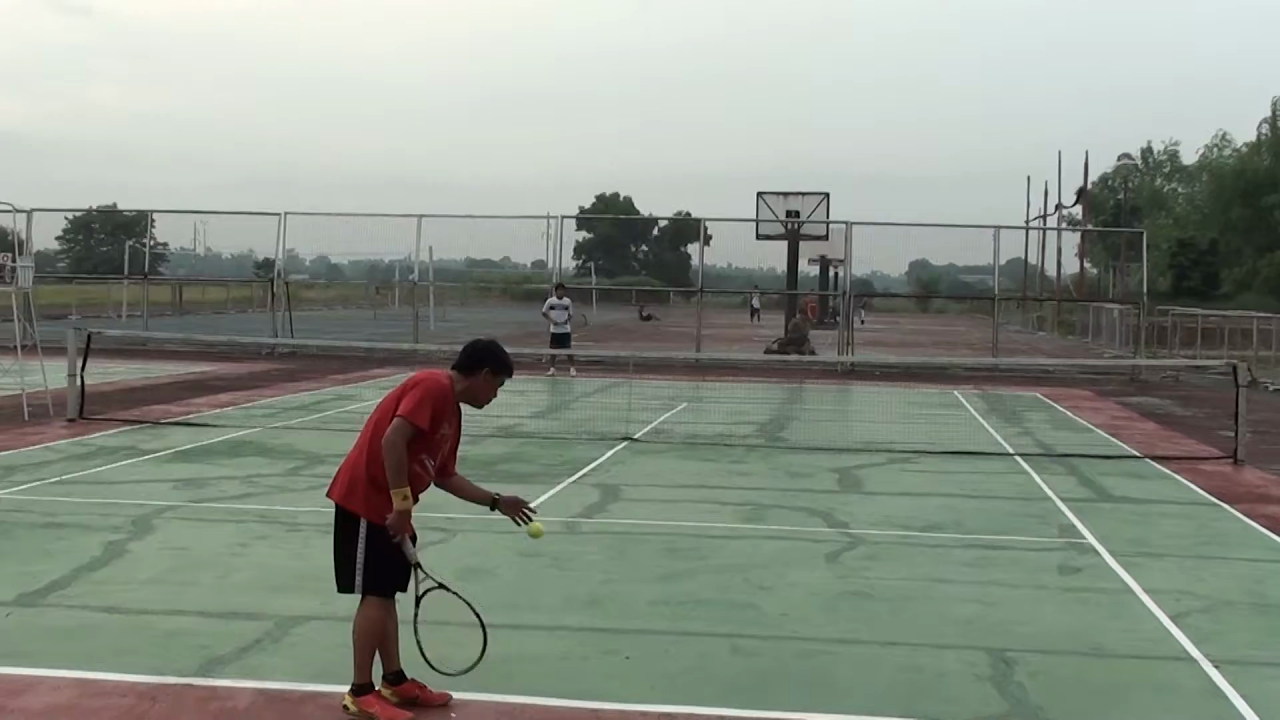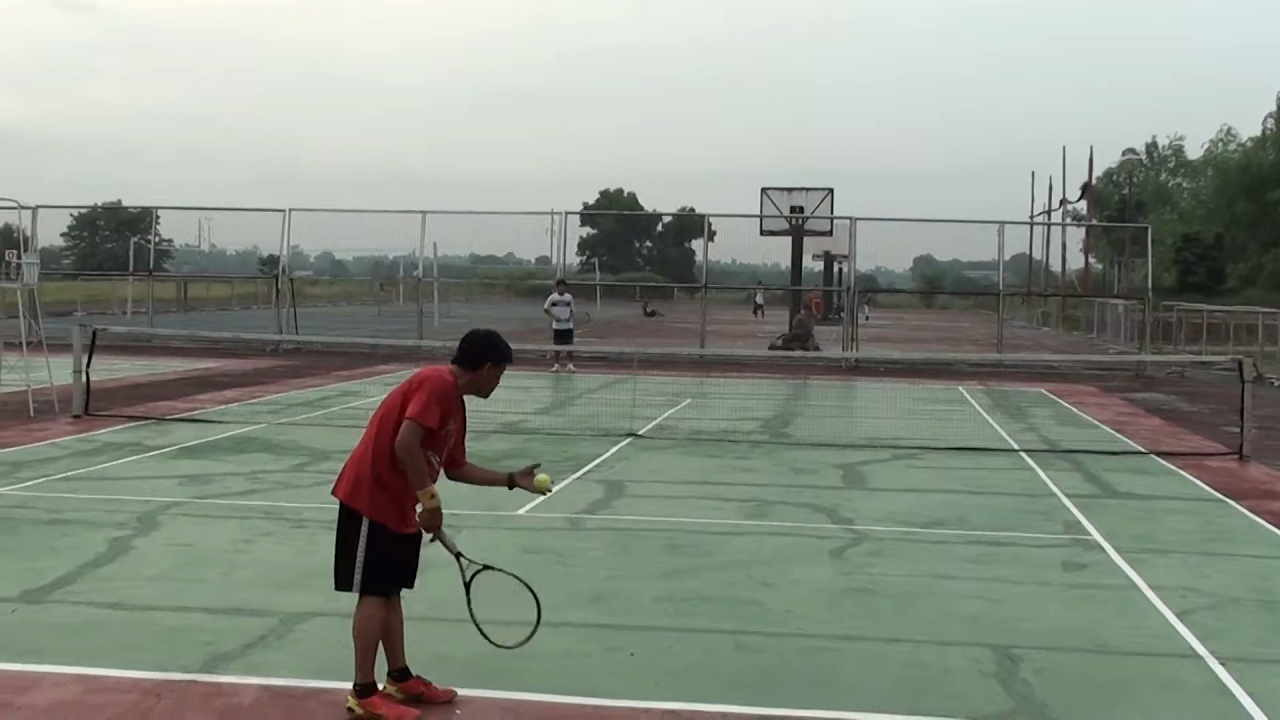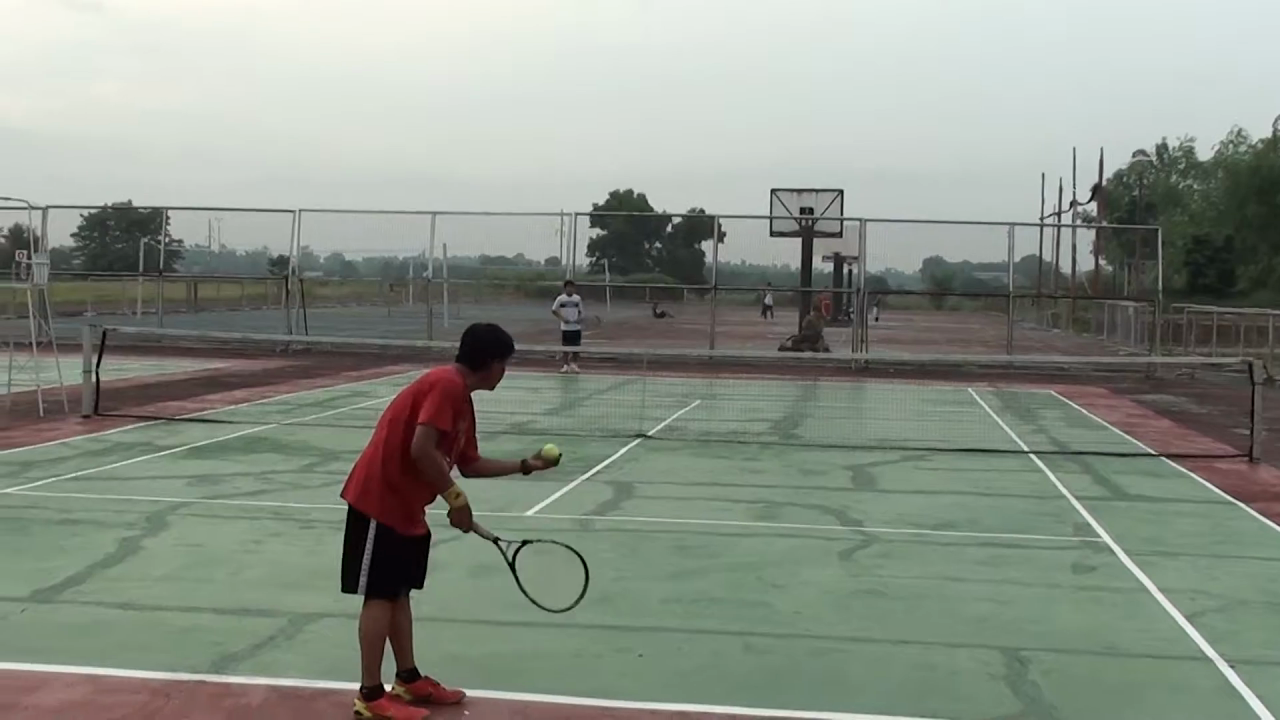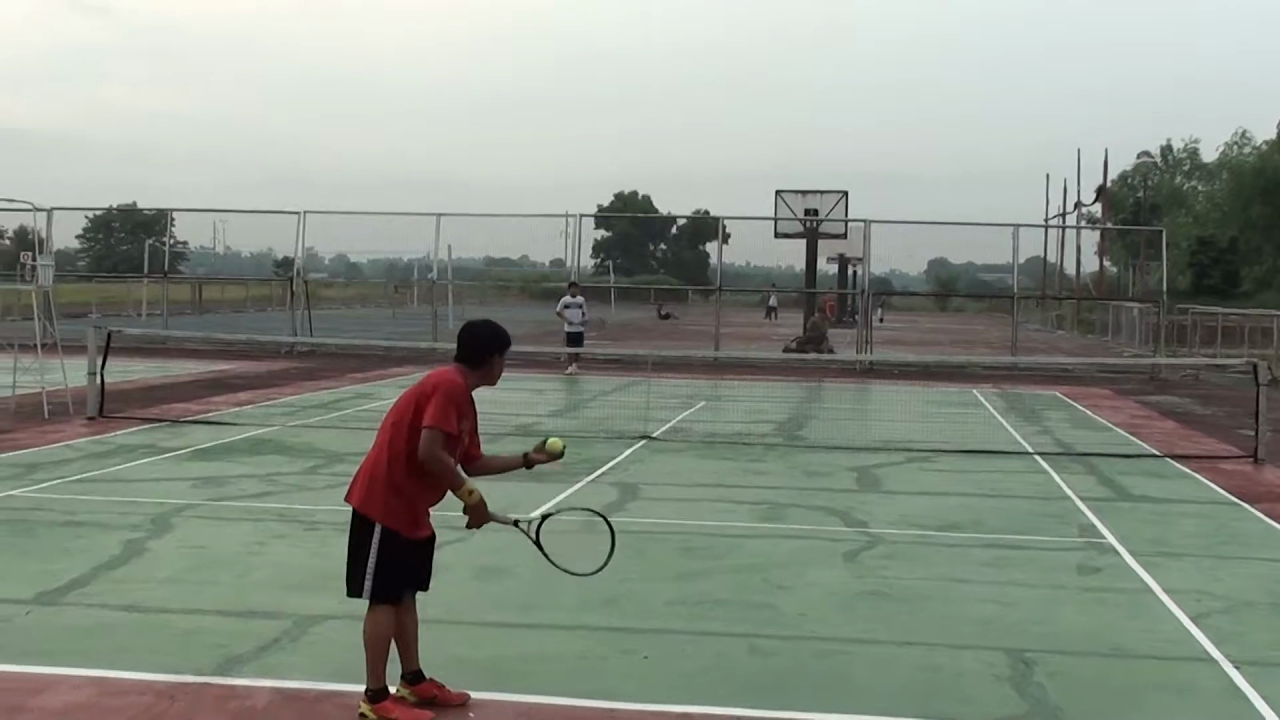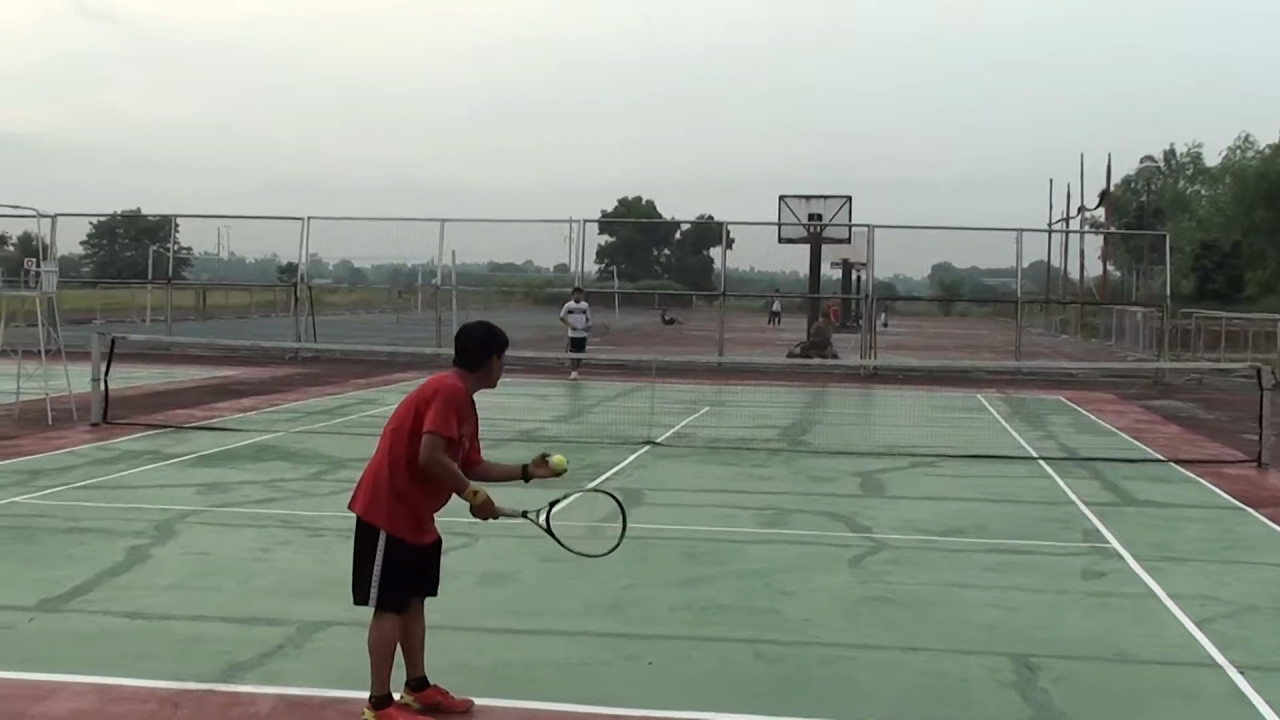
dt=0.1s
person 1, frame 1
left shoulder: (452, 411)
right shoulder: (432, 386)
left elbow: (444, 477)
right elbow: (390, 440)
left wrist: (498, 502)
right wrist: (402, 501)
left hip: (389, 507)
right hip: (365, 499)
left knee: (385, 593)
right knee: (374, 593)
left ankle: (394, 682)
person 1, frame 2
left shoulder: (456, 403)
right shoulder: (437, 383)
left elbow: (457, 467)
right elbow: (405, 443)
left wrist: (512, 480)
right wrist: (430, 500)
left hip: (397, 504)
right hip: (370, 498)
left knee: (390, 590)
right knee: (375, 592)
left ankle: (400, 679)
person 1, frame 3
left shoulder: (461, 398)
right shoulder: (446, 385)
left elbow: (469, 464)
right elbow: (422, 449)
left wrist: (526, 465)
right wrist: (456, 500)
left hip: (404, 506)
right hip: (379, 500)
left knee: (399, 592)
right knee: (380, 595)
left ankle: (409, 680)
person 1, frame 4
left shoulder: (462, 396)
right shoulder: (448, 386)
left elbow: (472, 462)
right elbow: (429, 452)
left wrist: (528, 459)
right wrist: (471, 497)
left hip: (409, 509)
right hip: (383, 504)
left knee: (405, 594)
right knee: (385, 598)
left ankle: (414, 682)
person 1, frame 5
left shoulder: (463, 400)
right shoulder: (449, 391)
left elbow: (472, 465)
right elbow: (430, 456)
left wrist: (527, 471)
right wrist: (475, 496)
left hip: (415, 515)
right hip: (388, 511)
left knee: (413, 600)
right knee: (390, 606)
